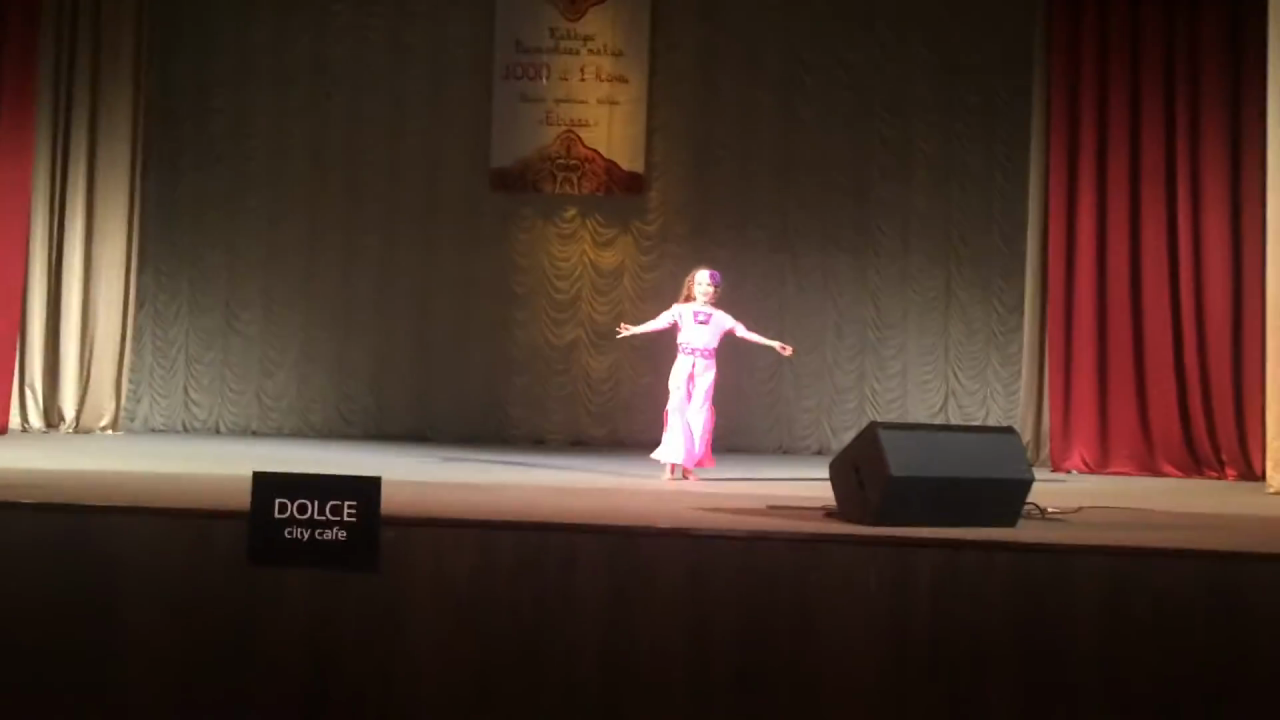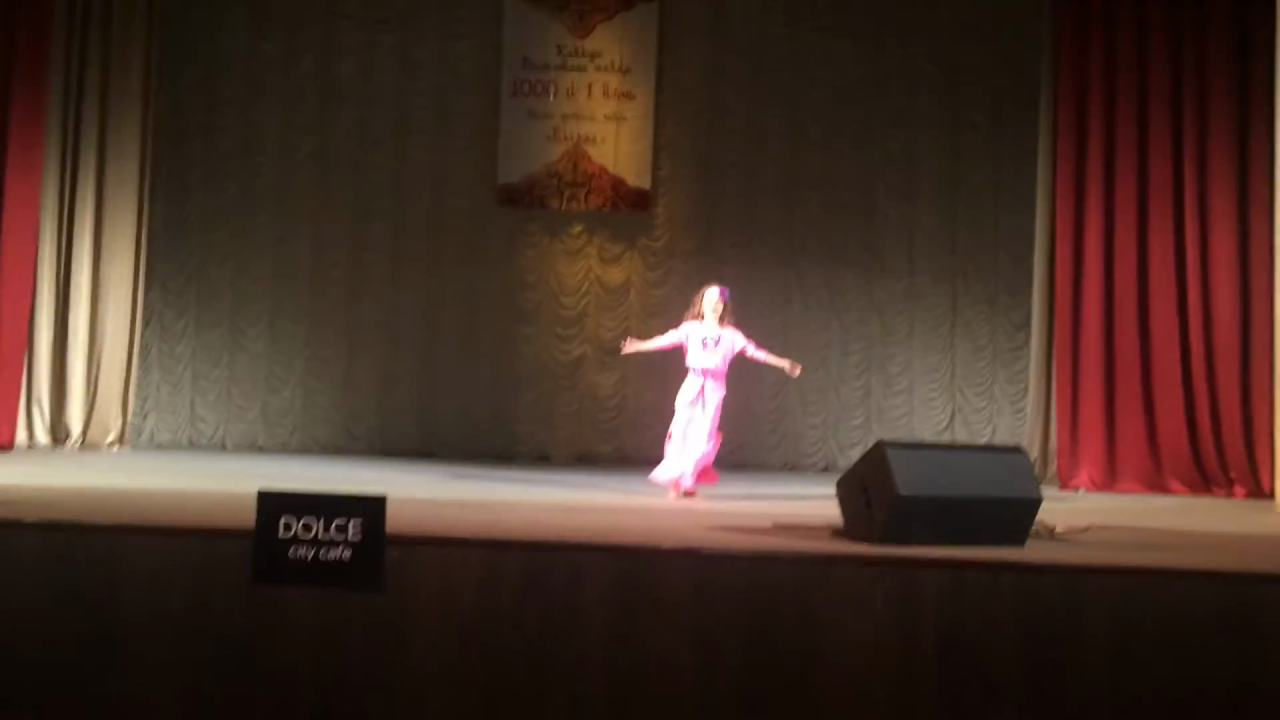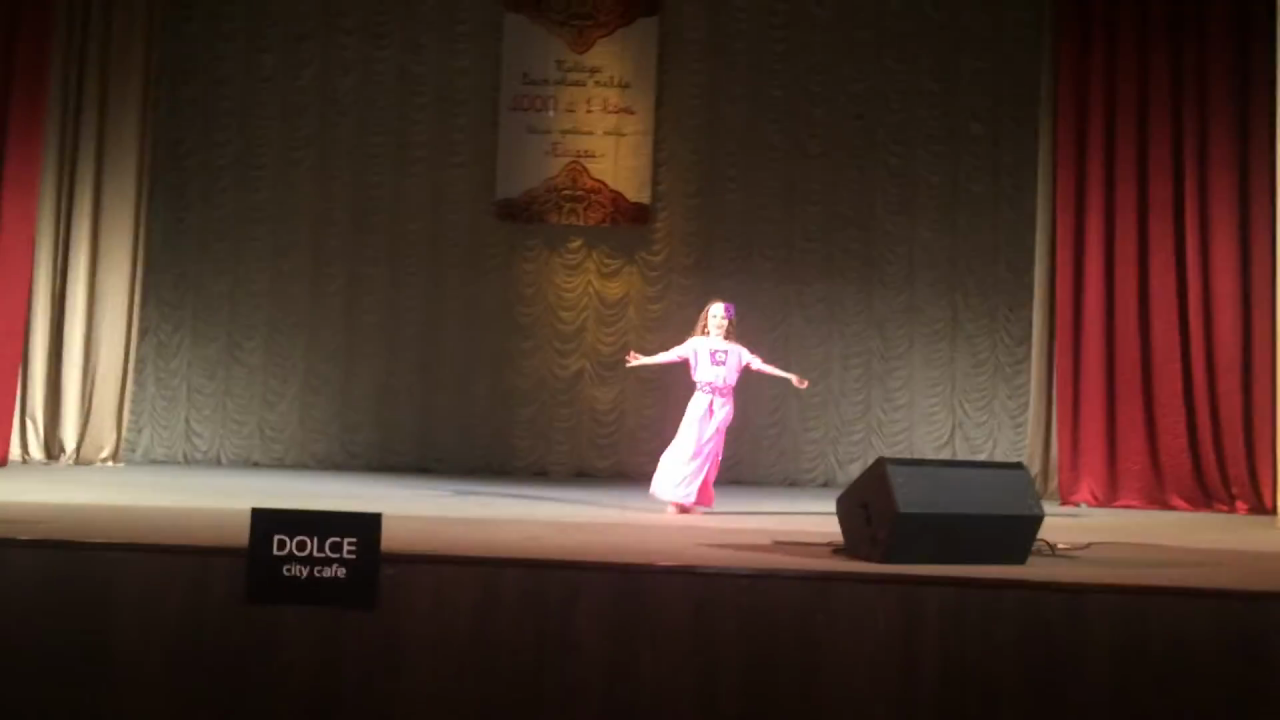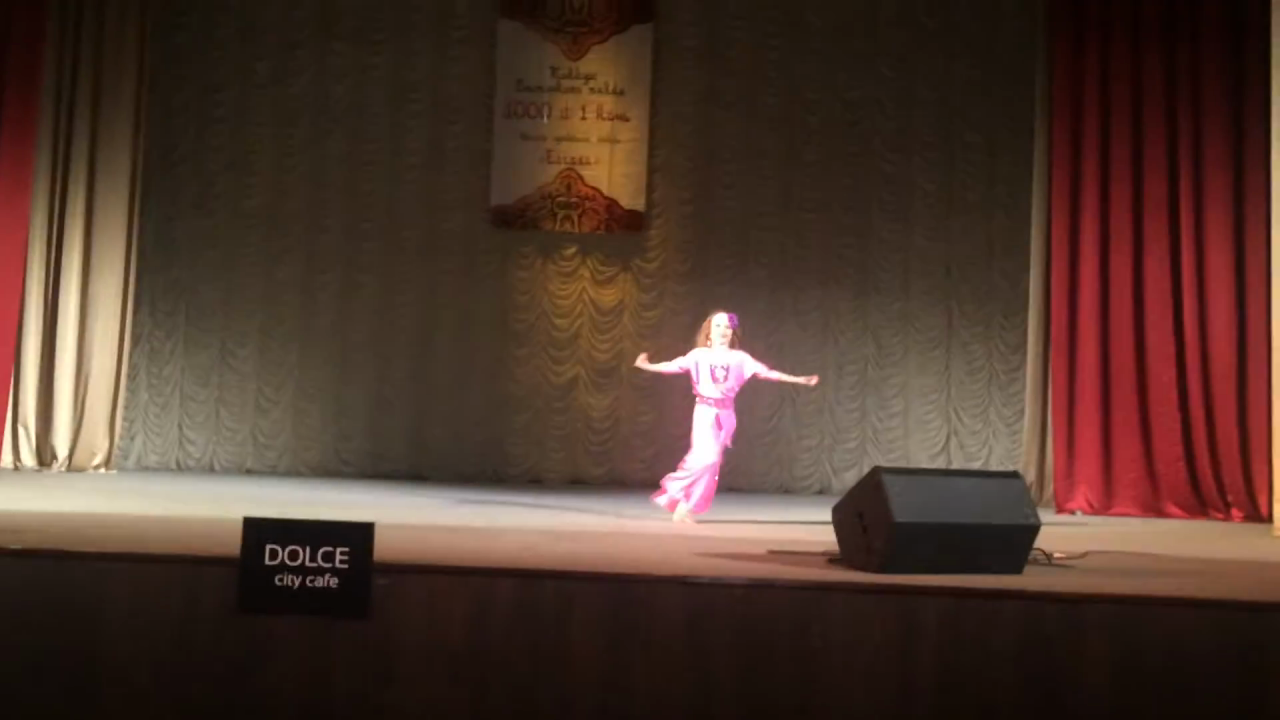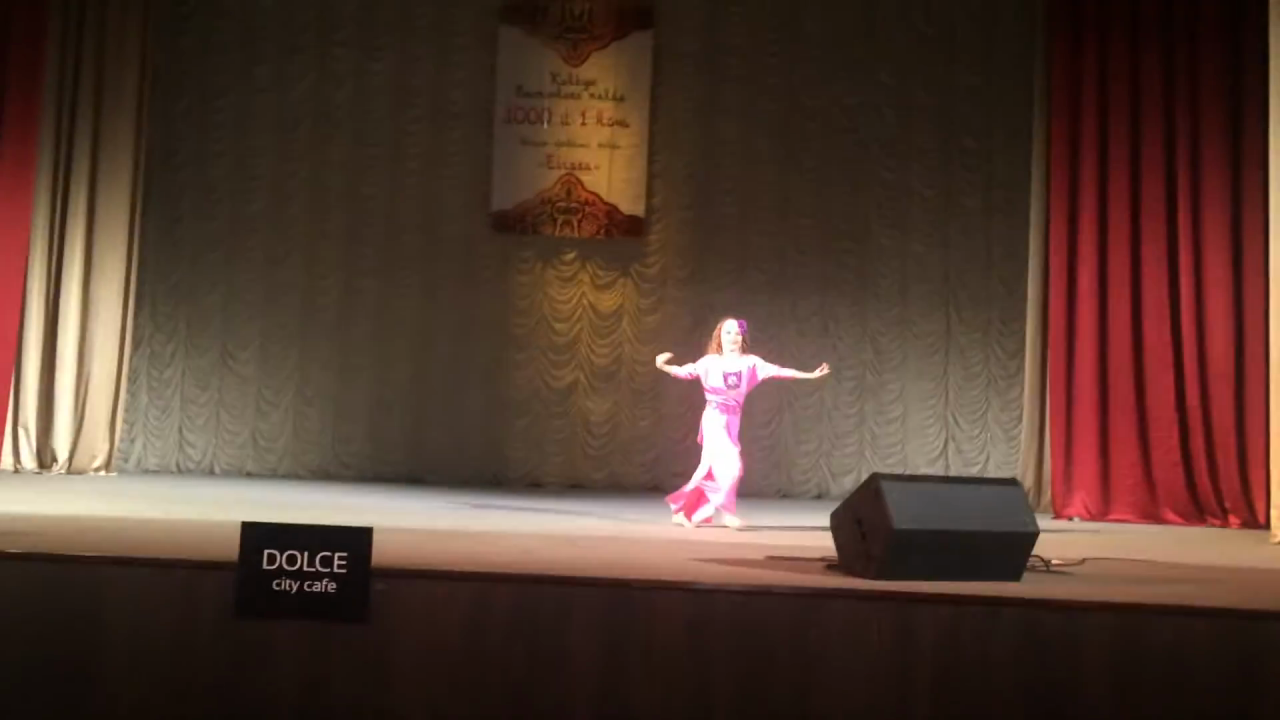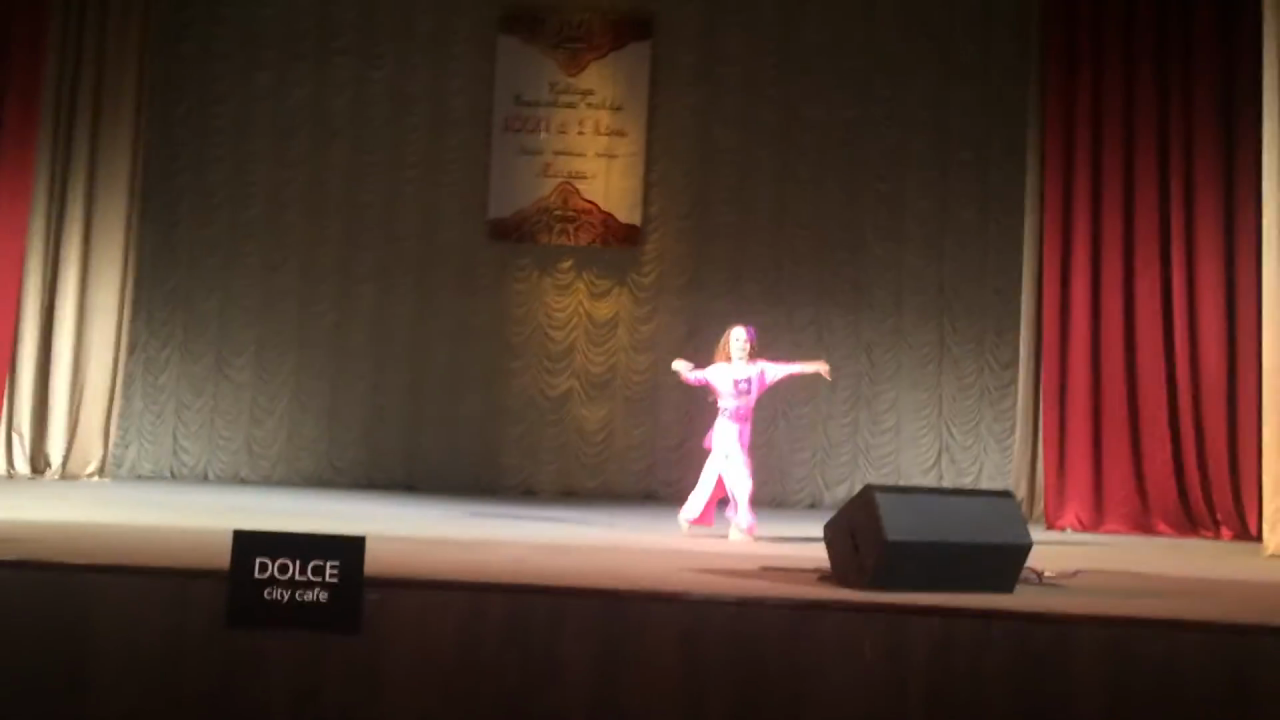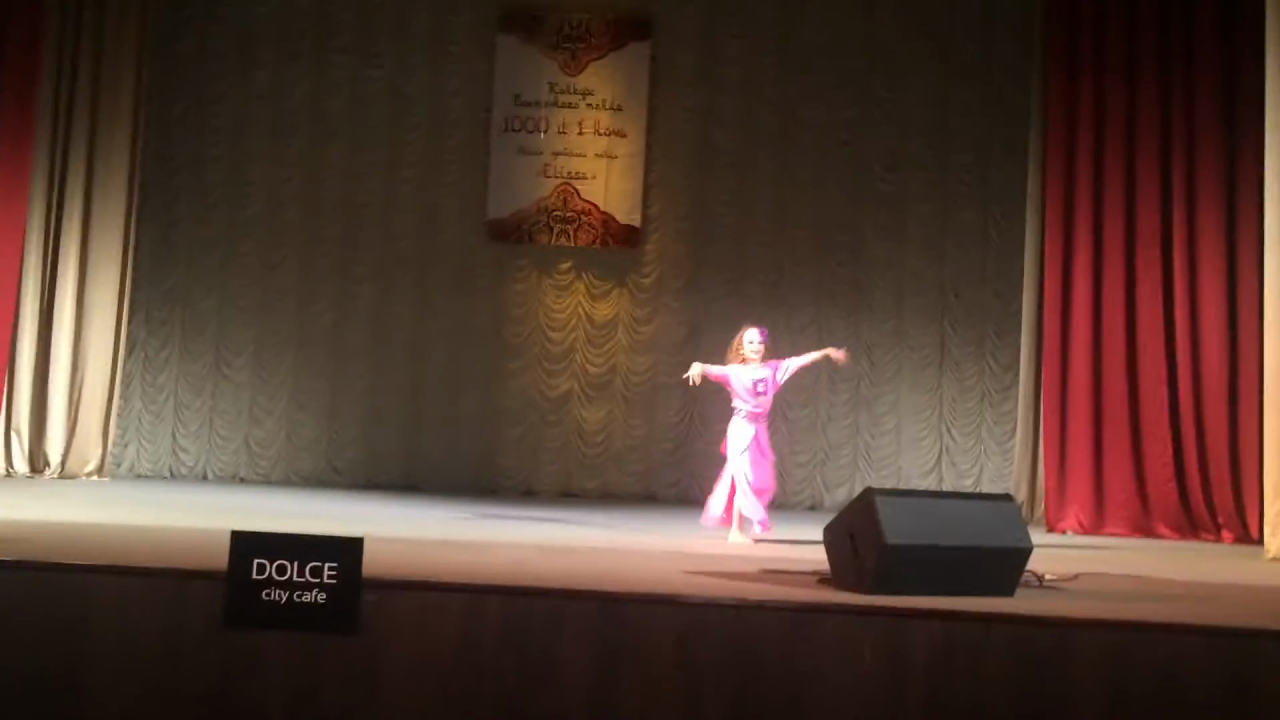
dt=0.1s
person 1, frame 1
left shoulder: (720, 316)
right shoulder: (681, 309)
left elbow: (743, 331)
right elbow: (661, 322)
left wrist: (774, 343)
right wrist: (634, 330)
left hip: (706, 366)
right hip: (683, 364)
left knee: (699, 414)
right knee: (678, 410)
left ankle: (686, 463)
right ankle: (671, 463)
person 1, frame 2
left shoulder: (730, 334)
right shoulder: (689, 328)
left elbow: (753, 351)
right elbow: (667, 340)
left wrist: (782, 363)
right wrist: (639, 345)
left hip: (715, 388)
right hip: (693, 384)
left knee: (703, 436)
right knee: (681, 430)
left ankle: (688, 482)
right ankle: (674, 480)
person 1, frame 3
left shoulder: (735, 348)
right shoulder: (696, 343)
left elbow: (757, 364)
right elbow: (672, 354)
left wrist: (789, 376)
right wrist: (643, 359)
left hip: (723, 404)
right hip: (701, 400)
left knee: (709, 451)
right knee: (687, 446)
left ankle: (688, 500)
right ankle: (674, 498)
person 1, frame 4
left shoulder: (740, 358)
right shoulder: (699, 355)
left elbow: (765, 372)
right elbow: (676, 366)
left wrist: (798, 380)
right wrist: (648, 366)
left hip: (725, 415)
right hip: (704, 412)
left knee: (711, 461)
right knee: (706, 457)
left ankle: (686, 506)
right ankle: (681, 499)
person 1, frame 5
left shoulder: (750, 362)
right shoulder: (710, 362)
left elbow: (778, 371)
right elbow: (684, 372)
left wrist: (809, 374)
right wrist: (664, 366)
left hip: (733, 419)
right hip: (714, 418)
left knee: (711, 466)
right knee: (731, 463)
left ankle: (682, 511)
right ankle: (727, 511)
person 1, frame 6
left shoulder: (759, 368)
right shoulder: (718, 370)
left elbow: (786, 369)
right elbow: (694, 377)
left wrist: (815, 367)
right wrist: (680, 369)
left hip: (743, 428)
right hip: (725, 427)
left knee: (716, 475)
right knee: (739, 476)
left ankle: (690, 517)
right ankle: (740, 526)
person 1, frame 7
left shoulder: (773, 368)
right shoulder: (736, 370)
left elbow: (800, 361)
right elbow: (715, 371)
left wrist: (826, 352)
right wrist: (699, 368)
left hip: (761, 429)
right hip: (742, 427)
left knee: (764, 479)
right knee: (745, 478)
right ankle: (735, 530)
